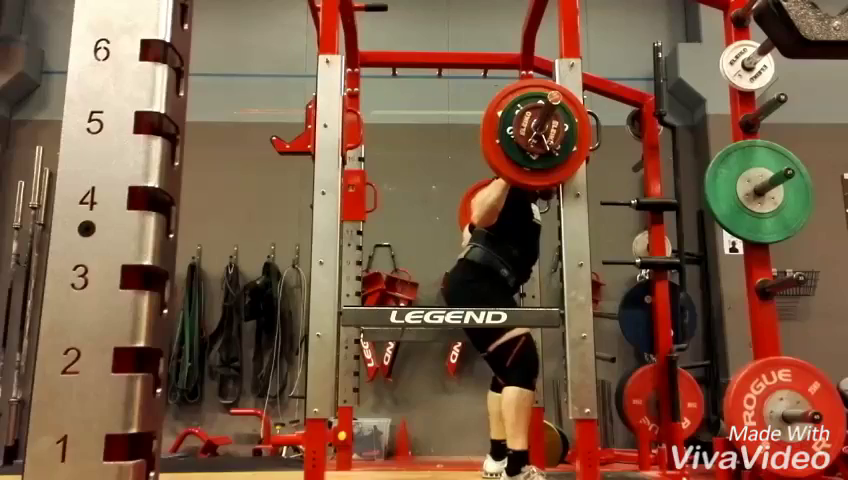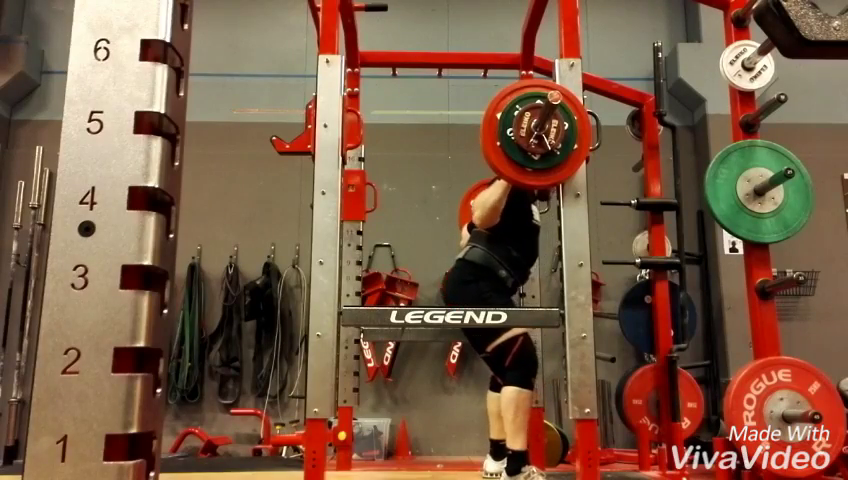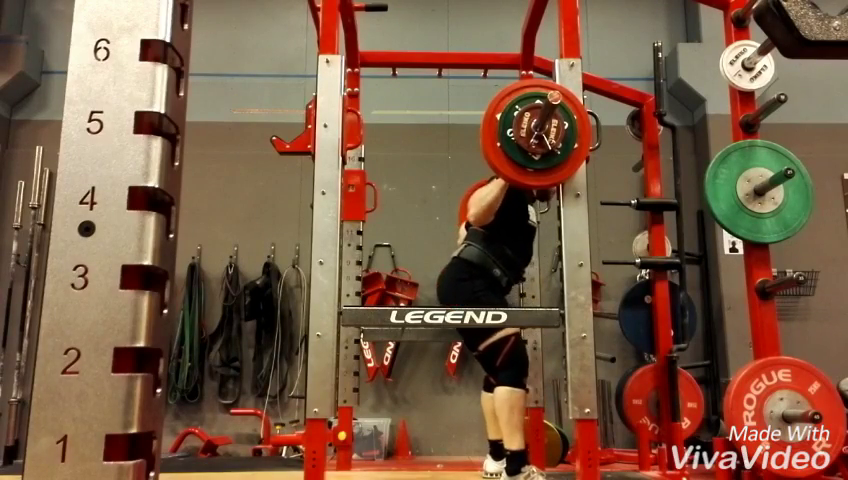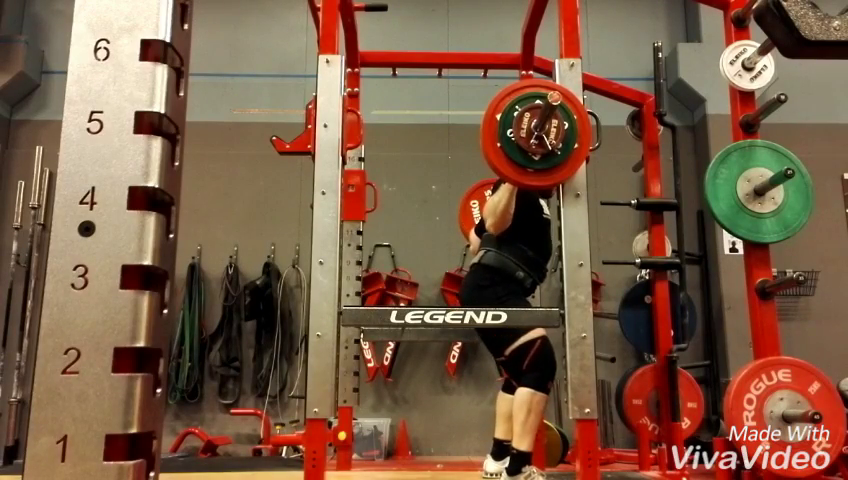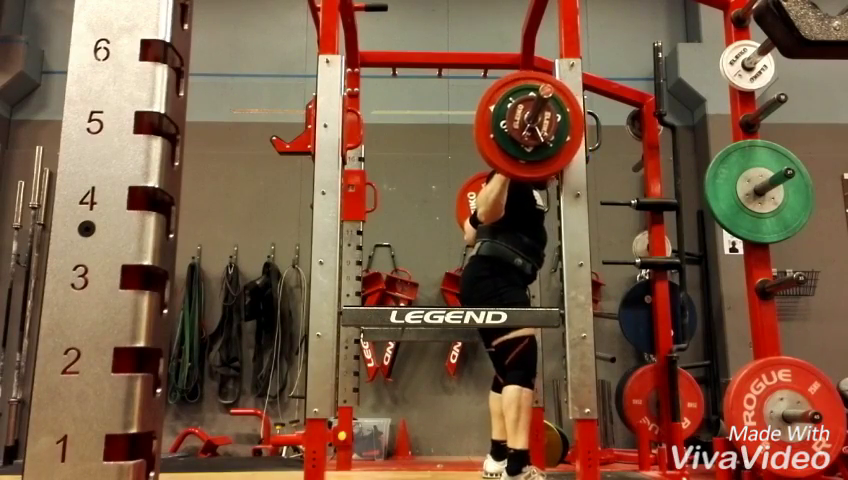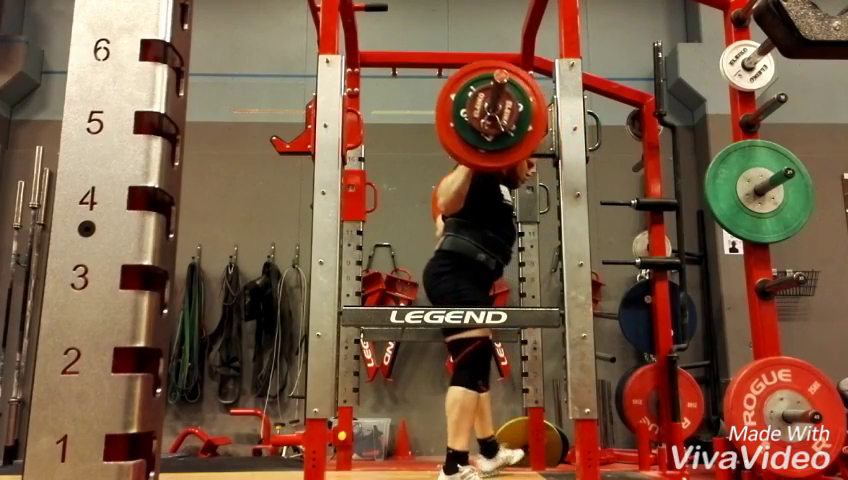
dt=0.7s
person 1, frame 1
left shoulder: (522, 198)
right shoulder: (517, 190)
left elbow: (471, 232)
right elbow: (481, 216)
left hip: (480, 286)
right hip: (476, 285)
left knee: (509, 368)
right knee: (522, 364)
person 1, frame 2
left shoulder: (522, 198)
right shoulder: (516, 190)
left elbow: (468, 234)
right elbow: (482, 216)
right wrist: (508, 177)
left hip: (478, 287)
right hip: (474, 286)
left knee: (508, 369)
right knee: (522, 364)
person 1, frame 3
left shoulder: (520, 198)
right shoulder: (514, 190)
left elbow: (467, 229)
right elbow: (476, 214)
right wrist: (505, 175)
left hip: (472, 285)
right hip: (469, 284)
left knee: (501, 368)
right knee: (512, 364)
person 1, frame 4
left shoulder: (528, 197)
right shoulder: (522, 189)
left elbow: (476, 242)
right elbow: (495, 223)
left hip: (494, 290)
right hip: (492, 289)
left knee: (521, 372)
right knee: (540, 365)
person 1, frame 5
left shoulder: (521, 188)
right shoulder: (517, 181)
left elbow: (470, 233)
right elbow: (487, 212)
right wrist: (504, 169)
left hip: (492, 281)
right hip: (494, 279)
left knee: (508, 368)
right knee: (521, 365)
person 1, frame 6
left shoulder: (493, 186)
right shoulder: (486, 176)
left elbow: (442, 227)
right elbow: (446, 203)
right wrist: (469, 162)
left hip: (462, 279)
right hip: (456, 276)
left knee: (476, 363)
right knee: (471, 365)
left ankle: (490, 451)
